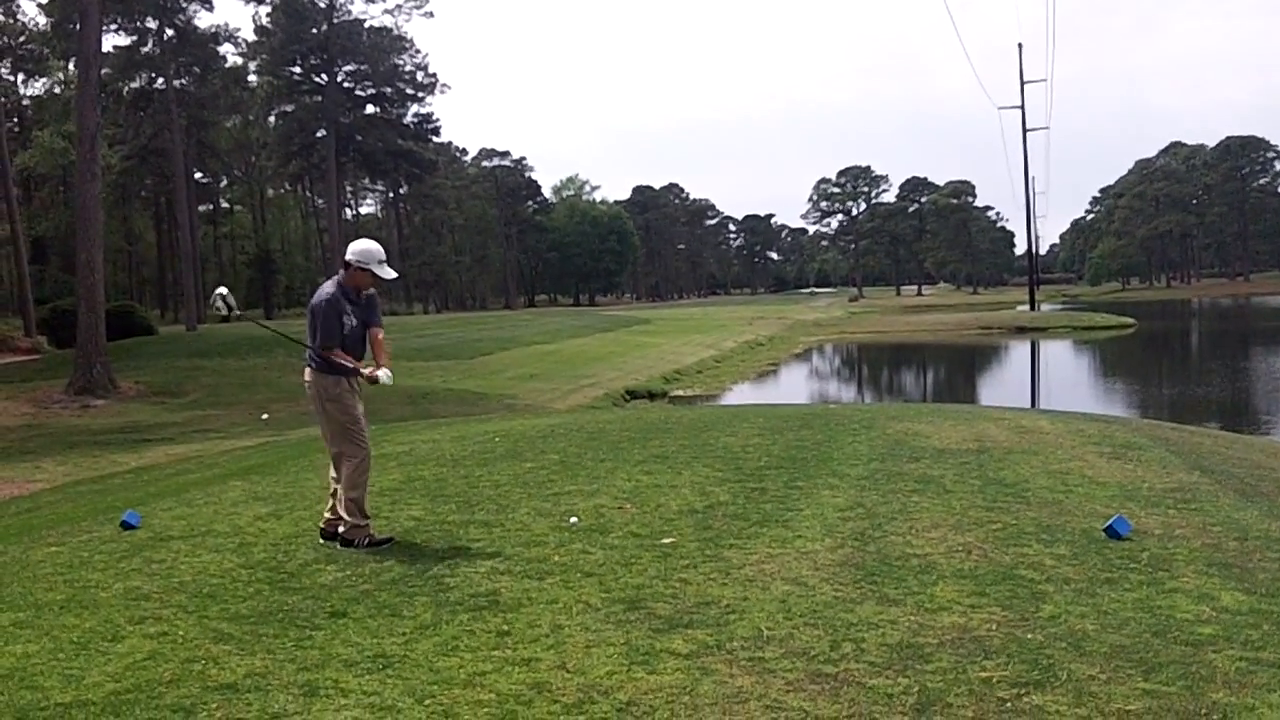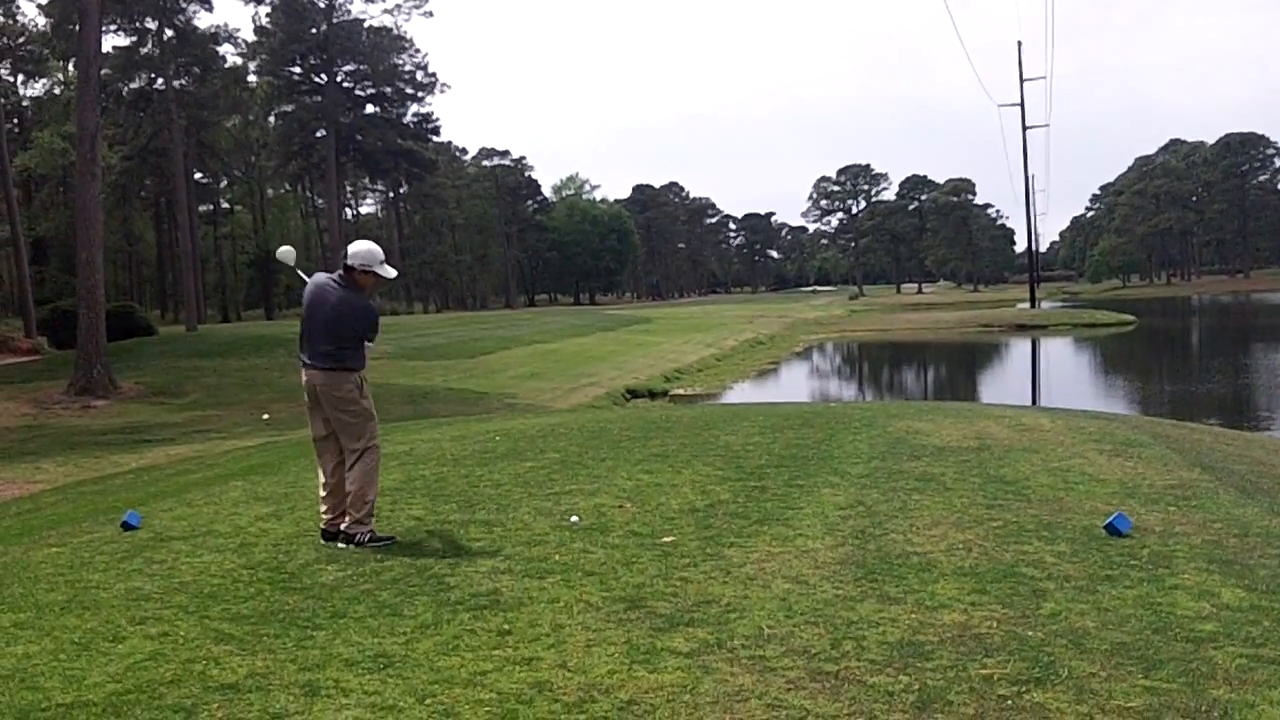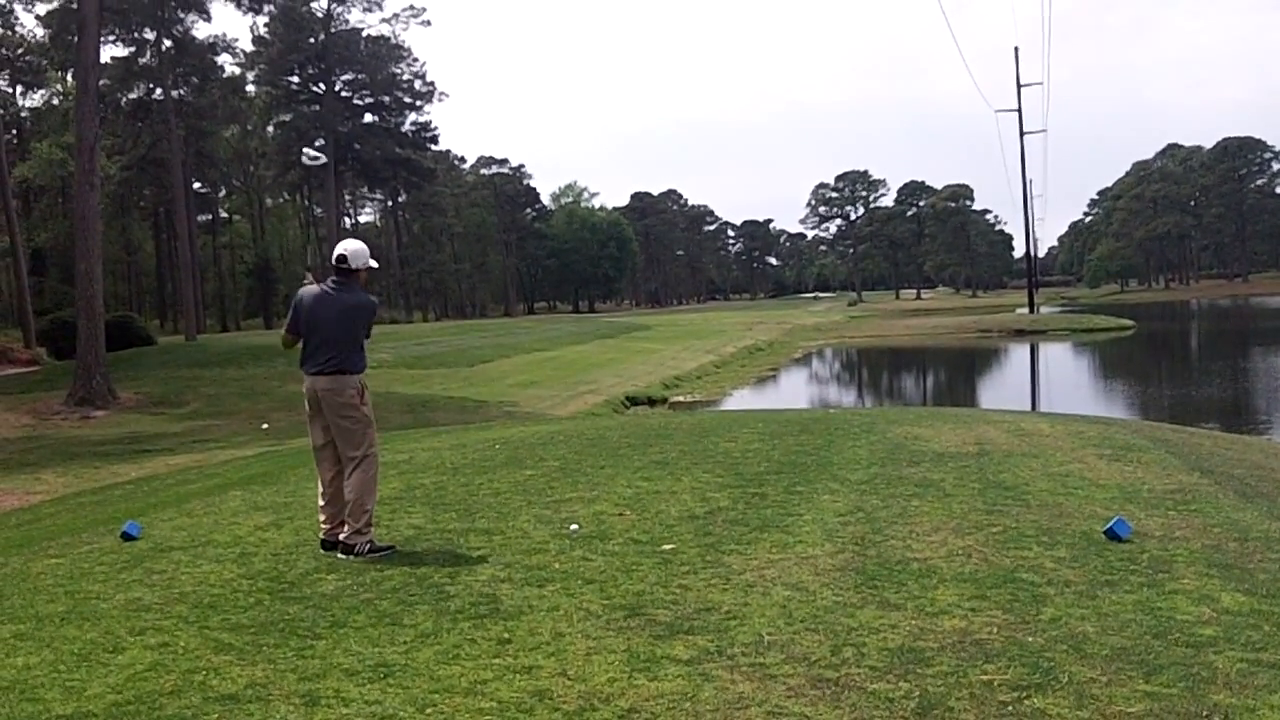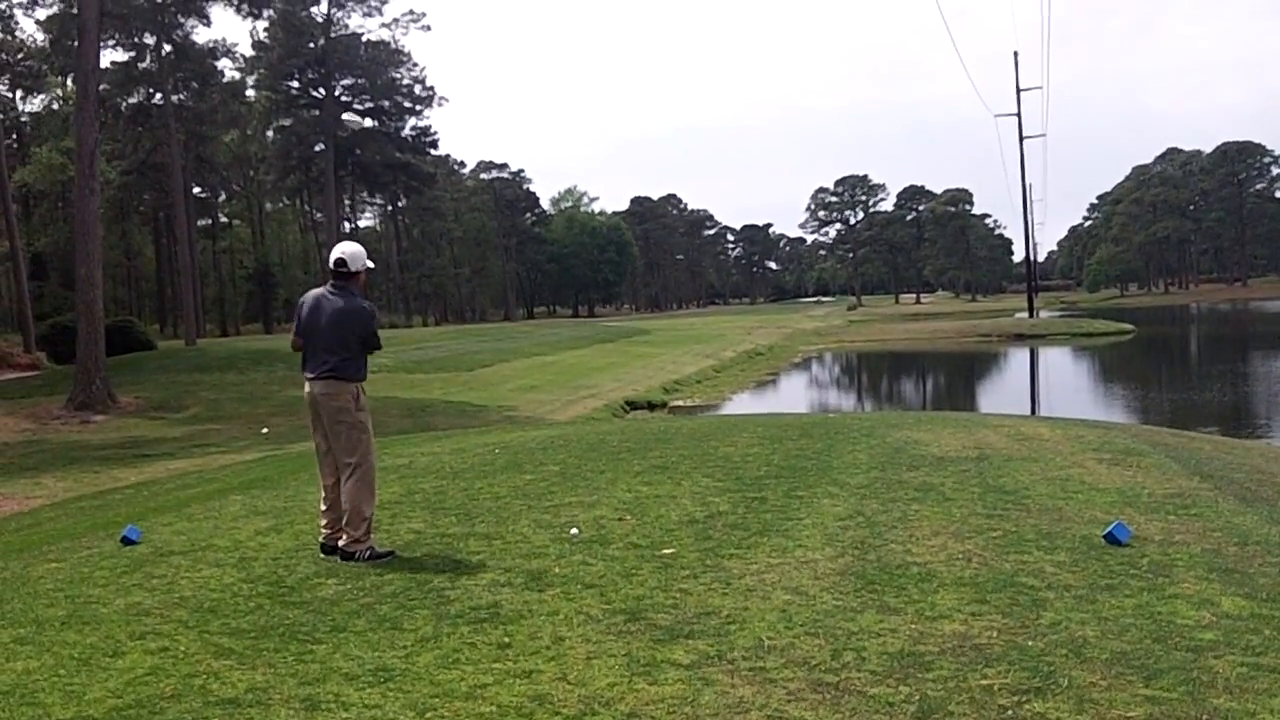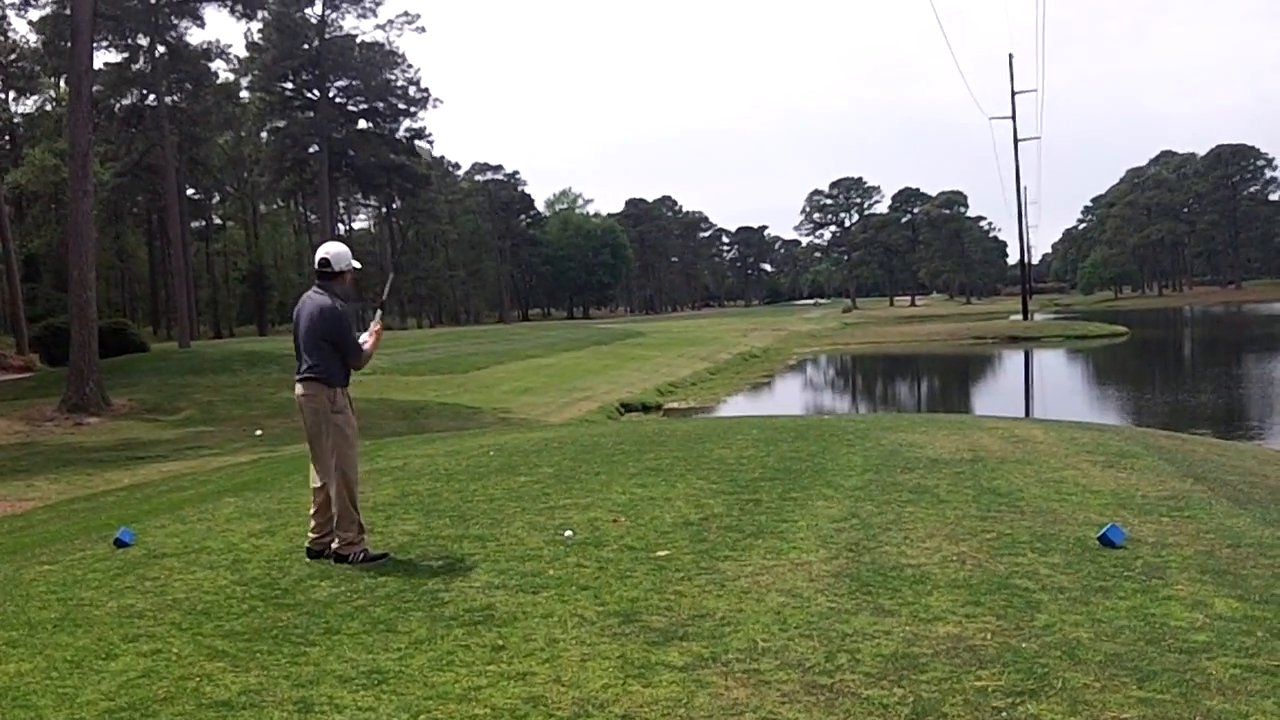
dt=0.4s
person 1, frame 1
left shoulder: (367, 297)
right shoulder: (328, 299)
left elbow: (376, 335)
right elbow: (330, 352)
left wrist: (383, 366)
right wrist: (361, 370)
left hip: (346, 380)
right hip: (328, 381)
left knee: (347, 455)
right knee: (355, 453)
left ankle: (334, 523)
right ankle: (353, 531)
person 1, frame 2
left shoulder: (316, 282)
right shoulder: (362, 307)
right elbow: (370, 337)
left hip: (312, 376)
right hip: (342, 381)
left knee: (330, 454)
right knee: (364, 451)
left ankle: (332, 523)
right ankle: (356, 528)
person 1, frame 3
left shoulder: (306, 296)
right shoulder: (366, 304)
left elbow: (288, 341)
left hip: (313, 384)
right hip: (345, 386)
left knee: (328, 462)
right knee: (361, 460)
left ankle: (331, 532)
right ankle: (355, 538)
person 1, frame 4
left shoulder: (309, 300)
right shoulder: (362, 310)
left elbow: (296, 345)
right elbow: (372, 348)
left hip: (314, 387)
right hip: (343, 391)
left knee: (330, 466)
right knee: (358, 466)
left ankle: (331, 536)
right ankle: (354, 544)
person 1, frame 5
left shoulder: (305, 302)
right shoulder: (335, 309)
right elbow: (357, 361)
left wrist: (358, 341)
right wrist: (374, 339)
left hip: (307, 388)
right hip: (327, 393)
left knee: (324, 470)
right knee: (341, 469)
left ankle: (319, 541)
right ankle: (348, 546)
